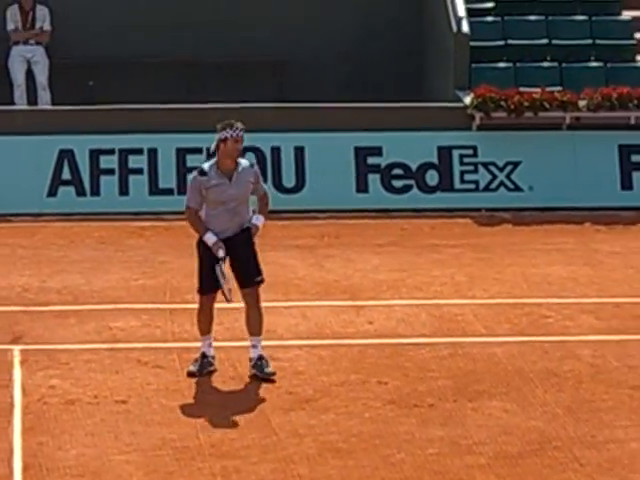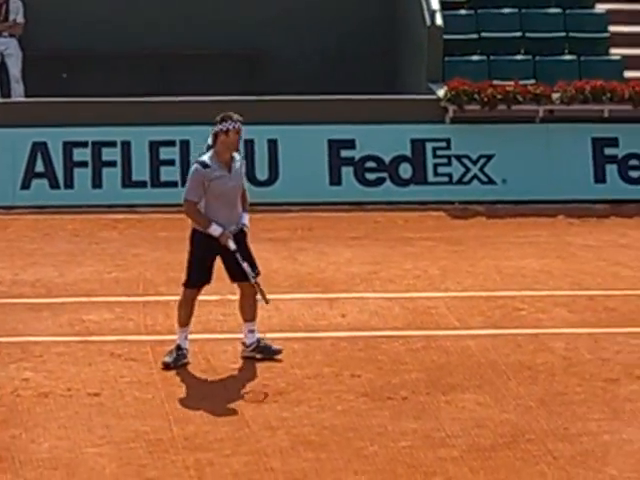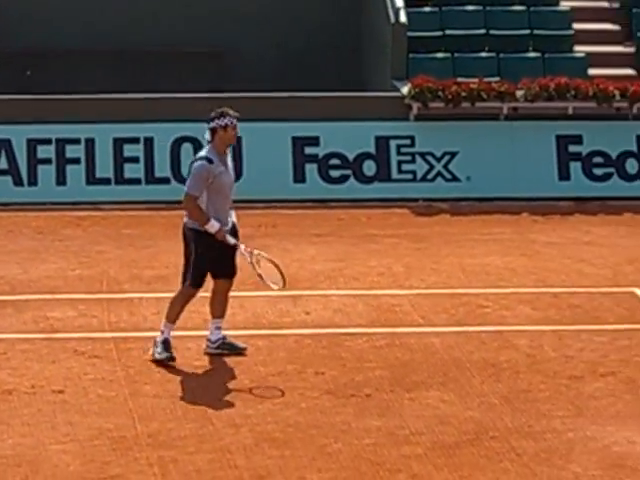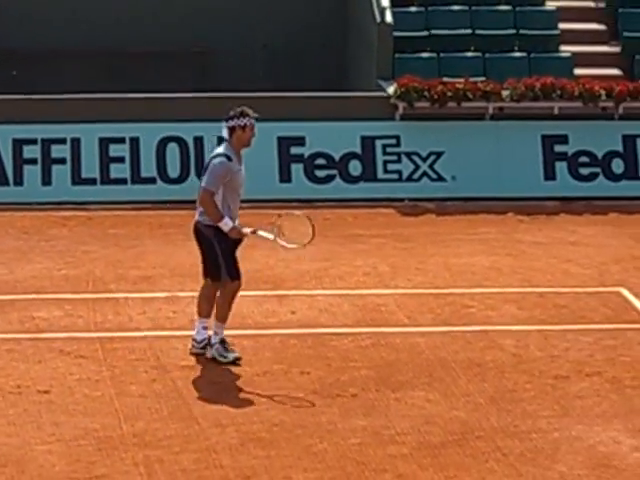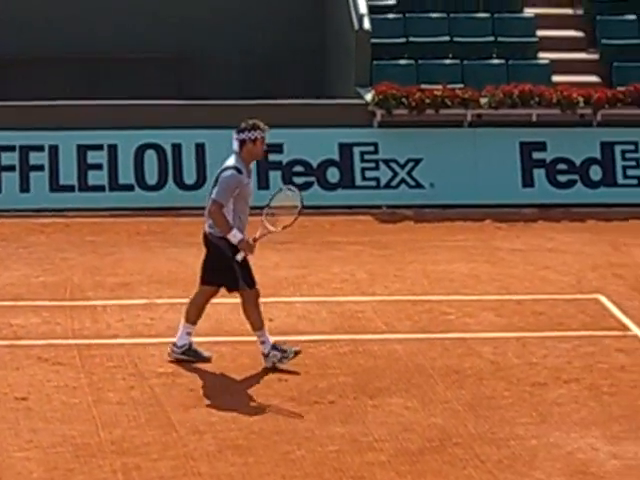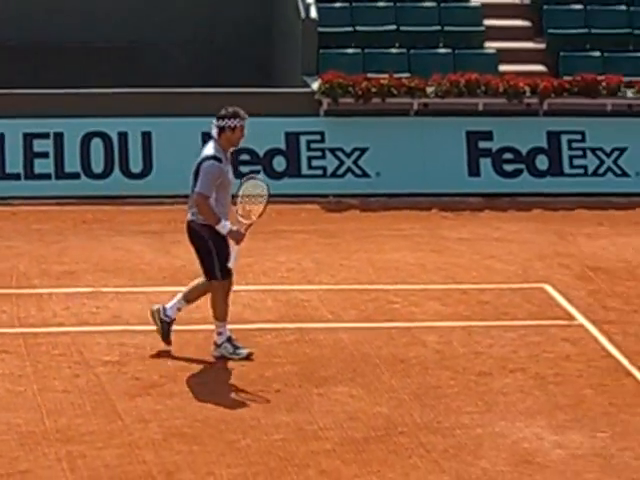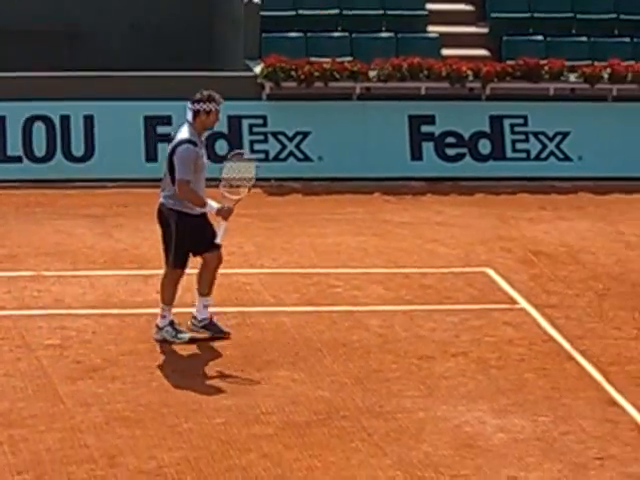
dt=0.2s
person 1, frame 1
left shoulder: (250, 170)
right shoulder: (201, 177)
left elbow: (263, 196)
right elbow: (191, 213)
left wrist: (258, 221)
right wrist: (211, 240)
left hip: (241, 238)
right hip: (212, 243)
left knee: (251, 296)
right knee: (206, 301)
left ankle: (256, 357)
right ankle: (207, 355)
person 1, frame 2
left shoulder: (239, 163)
right shoulder: (202, 168)
right elbow: (189, 208)
left wrist: (244, 219)
right wrist: (217, 231)
left hip: (234, 234)
right hip: (205, 236)
left knee: (249, 287)
right knee: (190, 292)
left ankle: (251, 342)
right ankle: (181, 347)
person 1, frame 3
left shoulder: (226, 157)
right shoulder: (203, 164)
right elbow: (189, 203)
left wrist: (231, 220)
right wrist: (215, 227)
left hip: (221, 232)
right hip: (200, 233)
left knee: (224, 284)
right knee: (190, 289)
left ankle: (215, 338)
right ankle: (164, 339)
person 1, frame 4
left shoulder: (235, 157)
right shoulder: (222, 161)
right elbow: (205, 199)
left wrist: (233, 226)
right wrist: (229, 226)
left hip: (222, 229)
right hip: (211, 229)
left knee: (212, 283)
right knee: (231, 283)
left ankle: (201, 338)
right ankle: (216, 341)
person 1, frame 5
left shoulder: (242, 168)
right shoulder: (233, 173)
right elbow: (214, 210)
left wrist: (237, 238)
right wrist: (238, 239)
left hip: (224, 240)
right hip: (223, 241)
left knee: (207, 291)
right knee: (250, 293)
left ankle: (181, 344)
right ankle: (268, 350)
person 1, frame 6
left shoulder: (221, 154)
right shoulder: (213, 162)
right elbow: (200, 202)
left wrist: (224, 227)
right wrist: (228, 229)
left hip: (209, 228)
right hip: (206, 228)
left knee: (214, 282)
right knee: (222, 284)
left ankle: (167, 312)
right ankle: (222, 341)
person 1, frame 7
left shoulder: (194, 138)
right shoulder: (186, 146)
right elbow: (184, 190)
right wrist: (215, 208)
left hip: (192, 213)
right hip: (176, 214)
left knee: (213, 258)
right knee: (175, 269)
left ankle: (202, 317)
right ankle: (164, 325)
